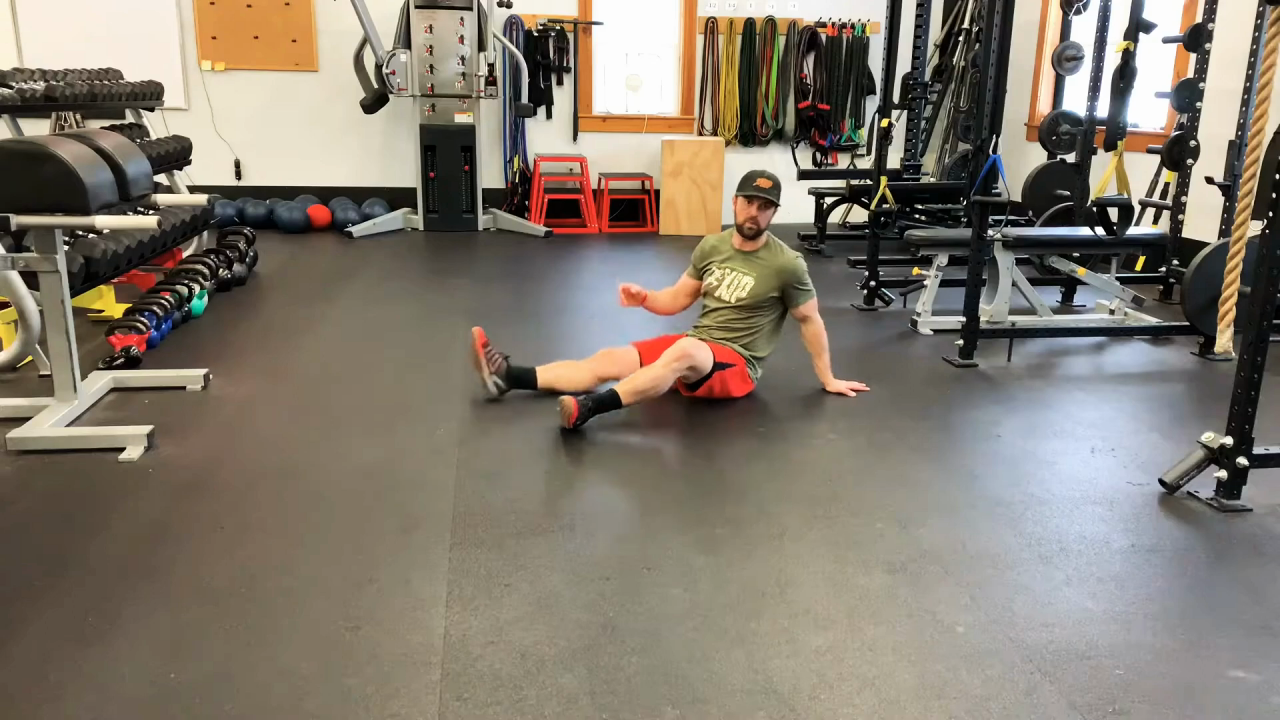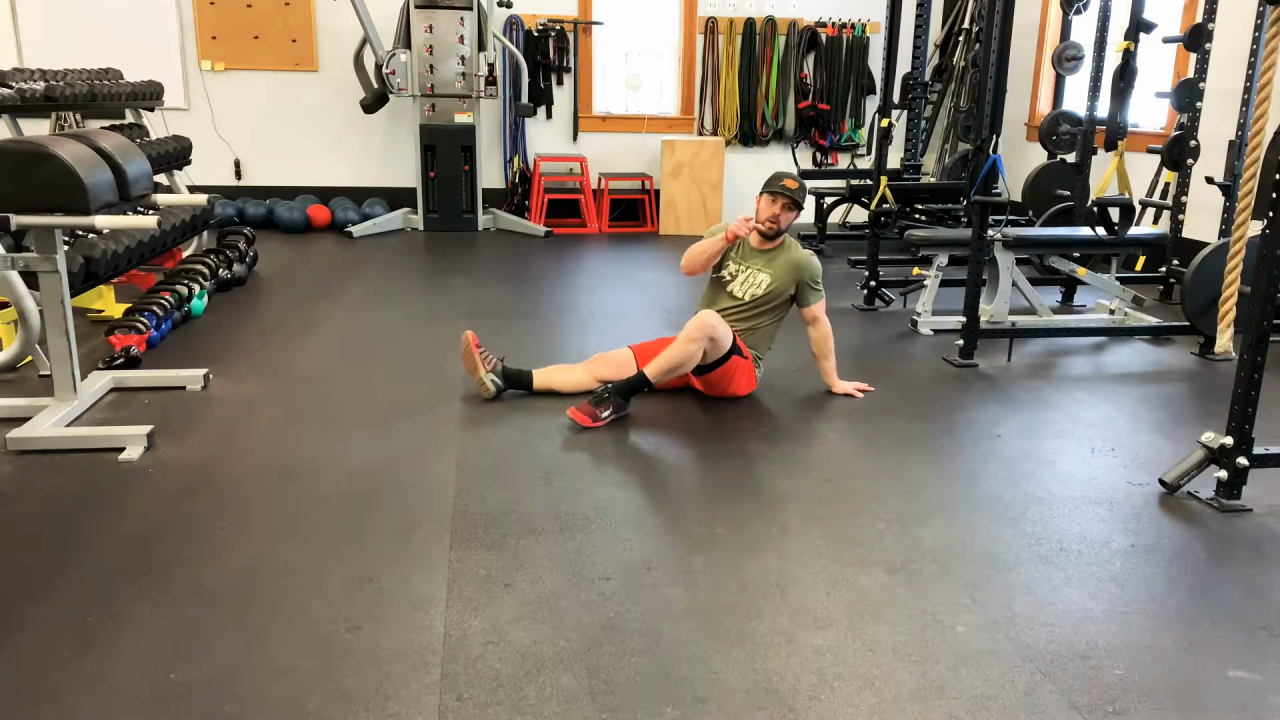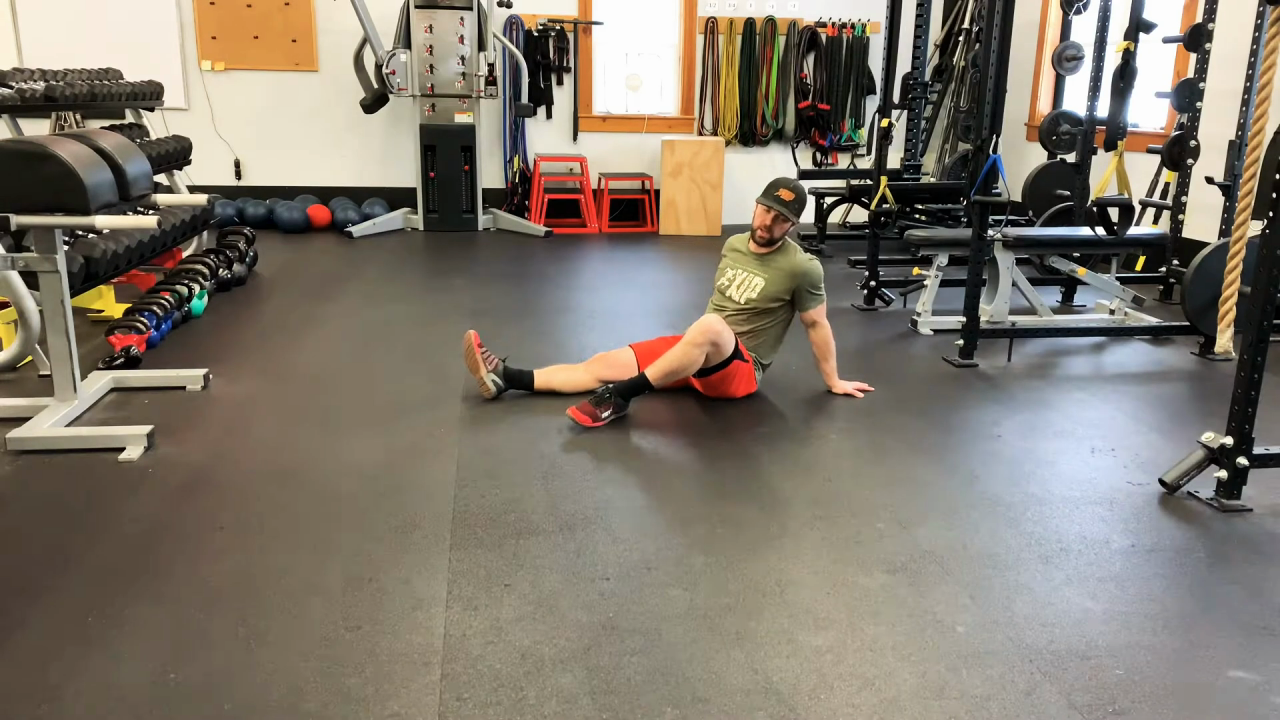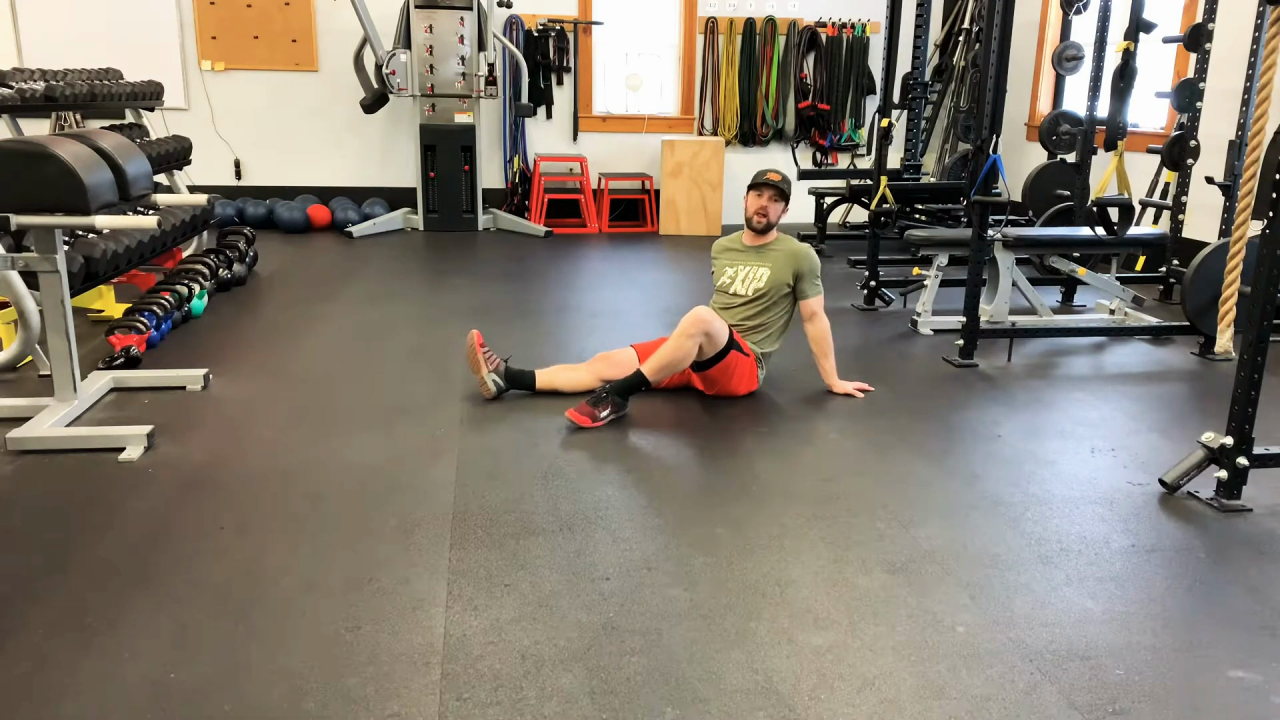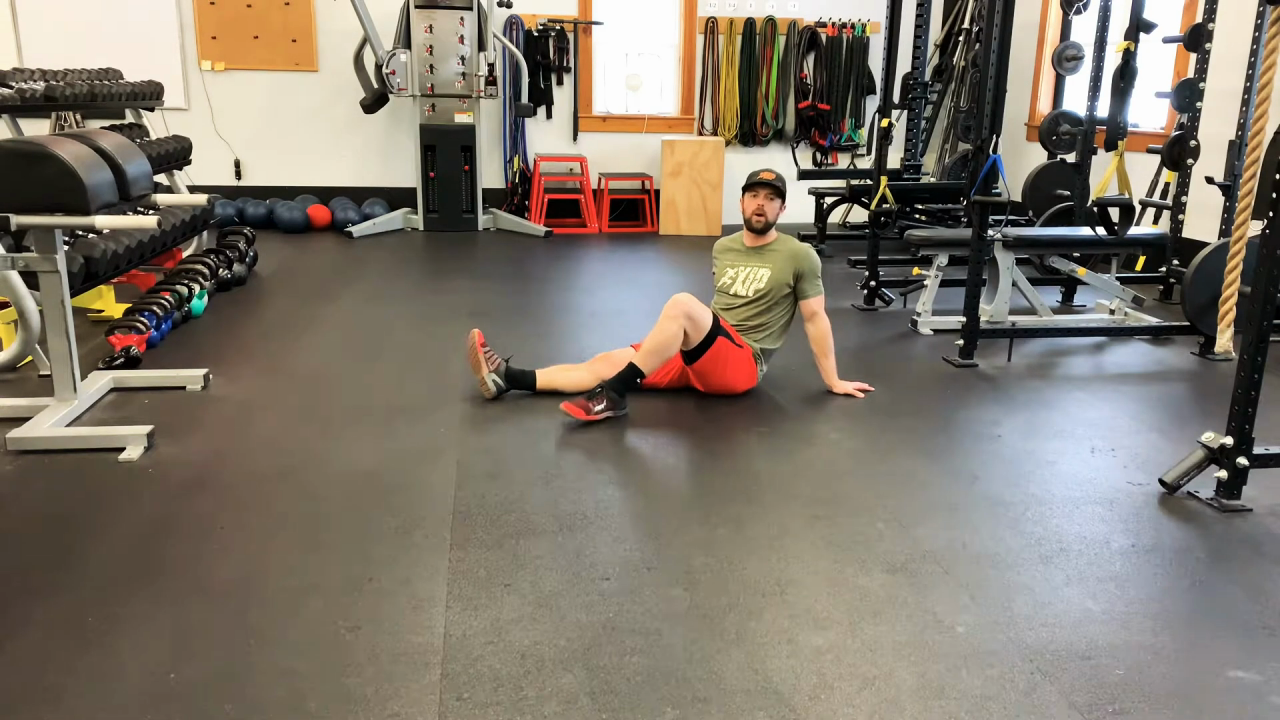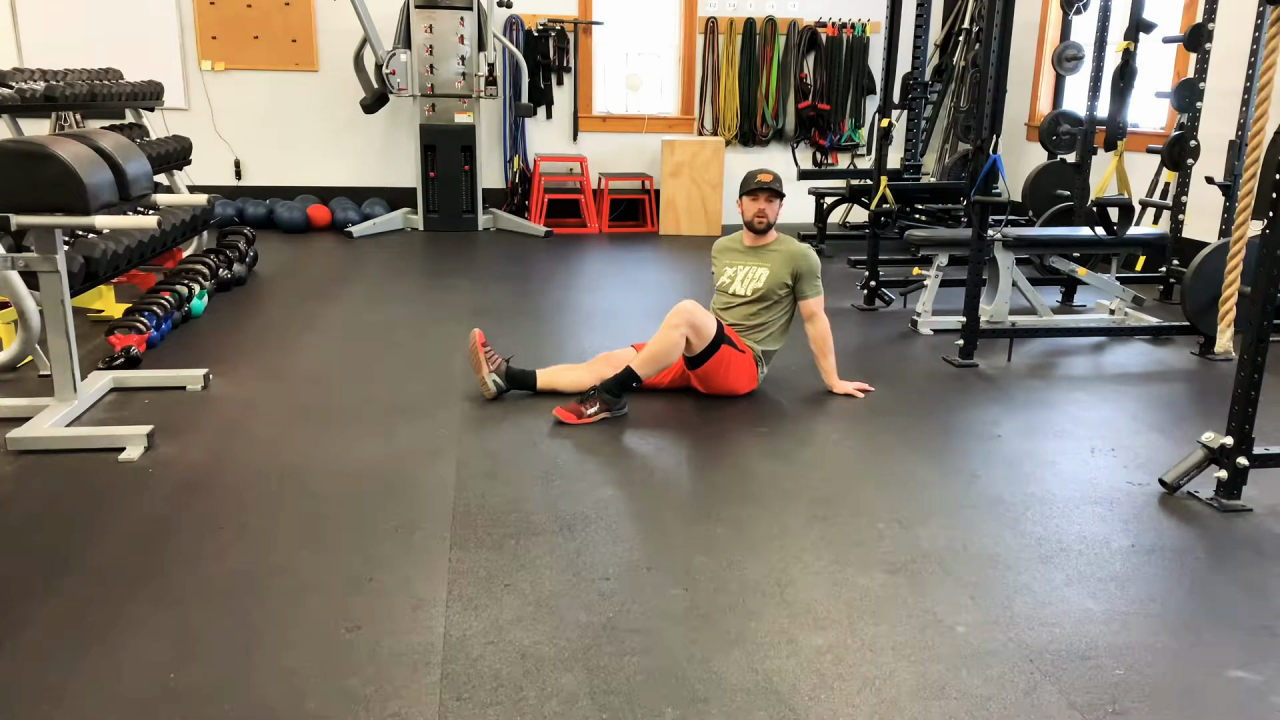
dt=0.7s
person 1, frame 1
left shoulder: (788, 265)
right shoulder: (711, 246)
left elbow: (809, 319)
right elbow: (679, 298)
left wrist: (828, 379)
right wrist: (645, 298)
left hip: (735, 368)
right hip: (692, 353)
left knee: (685, 349)
right knee: (605, 361)
left ankle: (589, 408)
right ankle: (508, 377)
person 1, frame 2
left shoulder: (801, 263)
right shoulder: (726, 234)
left elbow: (816, 321)
right elbow: (688, 267)
left wrist: (833, 380)
right wrist: (726, 236)
left hip: (737, 366)
right hip: (691, 353)
left knee: (706, 320)
right knee: (602, 364)
left ankle: (620, 396)
right ankle: (504, 378)
person 1, frame 3
left shoulder: (801, 268)
right shoulder: (734, 245)
left elbow: (817, 324)
left wrist: (834, 381)
left hip: (739, 368)
right hip: (694, 354)
left knee: (710, 327)
right knee: (603, 362)
left ankle: (620, 396)
right ankle: (505, 378)
person 1, frame 4
left shoulder: (799, 256)
right shoulder: (722, 247)
left elbow: (814, 317)
left wrist: (833, 380)
left hip: (741, 365)
right hip: (697, 355)
left knee: (700, 317)
right knee: (607, 363)
left ankle: (618, 397)
right ankle: (507, 379)
person 1, frame 5
left shoulder: (799, 257)
right shoulder: (723, 247)
left elbow: (816, 318)
left wrist: (833, 381)
left hip: (739, 363)
right hip: (697, 355)
left knee: (682, 303)
right knee: (607, 362)
left ankle: (613, 395)
right ankle: (506, 379)
person 1, frame 6
left shoulder: (799, 257)
right shoulder: (722, 248)
left elbow: (815, 318)
left wrist: (833, 381)
left hip: (741, 365)
right hip: (698, 356)
left knee: (686, 311)
right knee: (610, 361)
left ankle: (610, 397)
right ankle: (507, 379)
